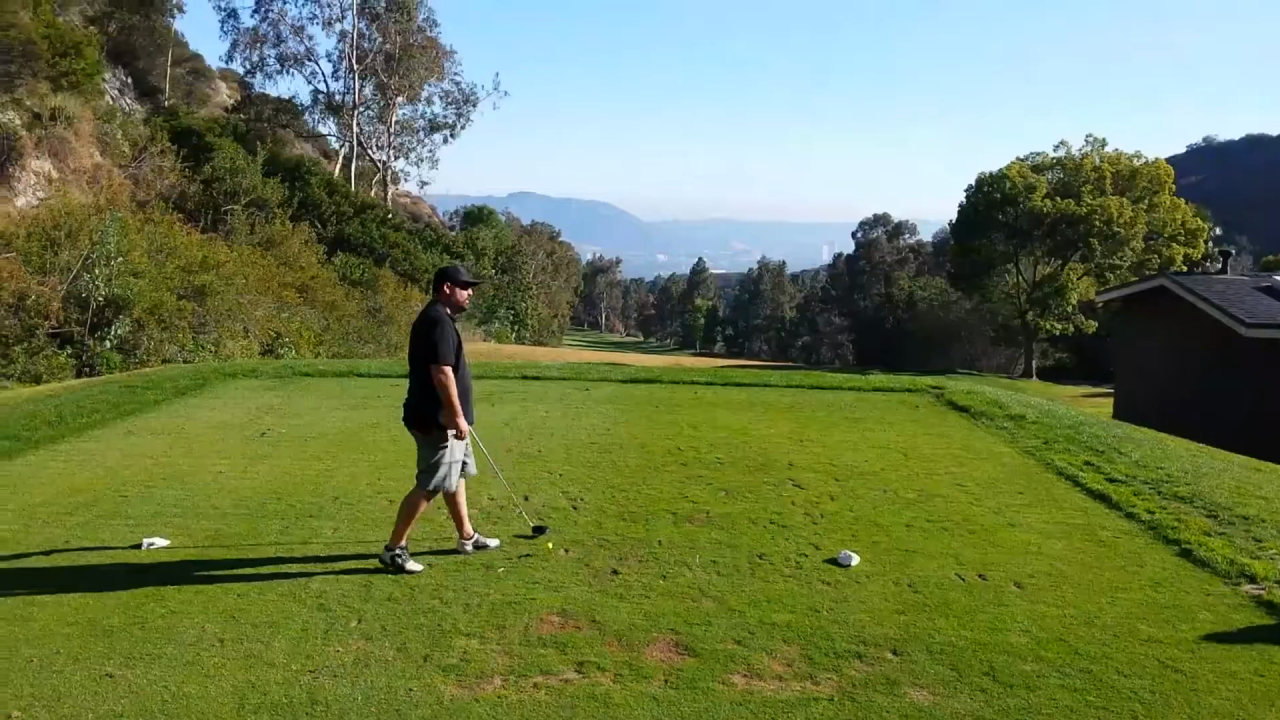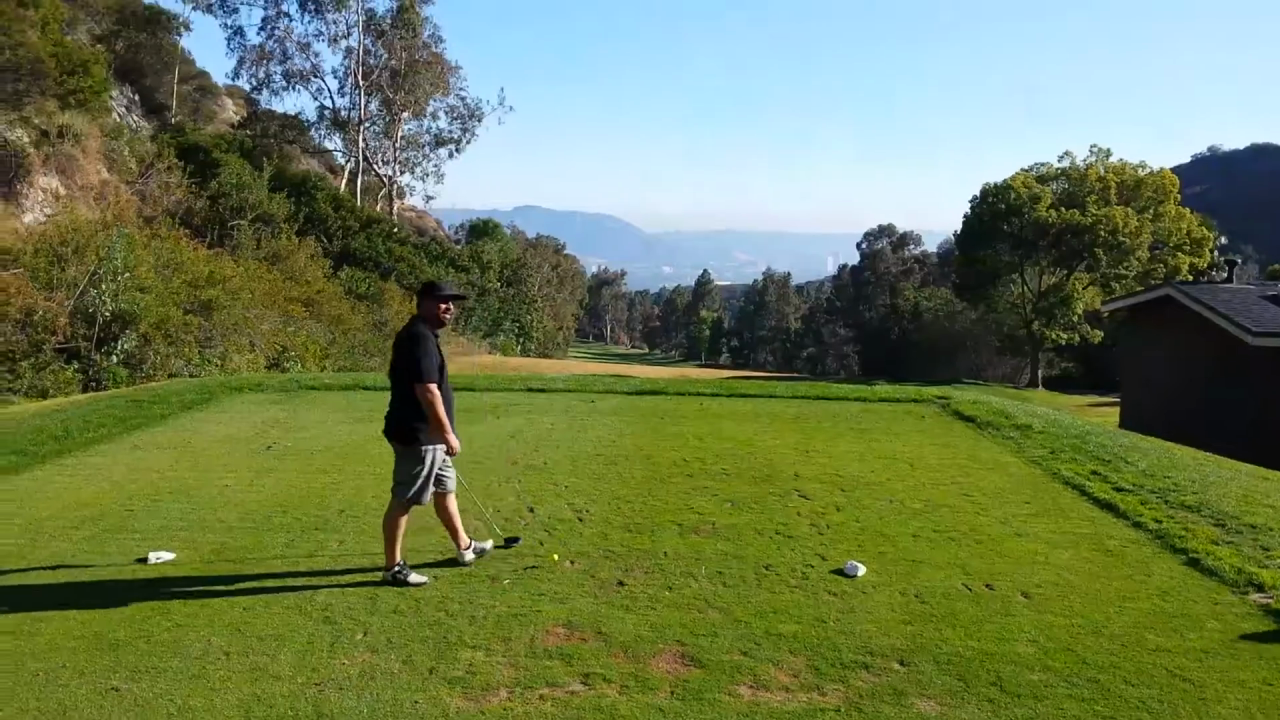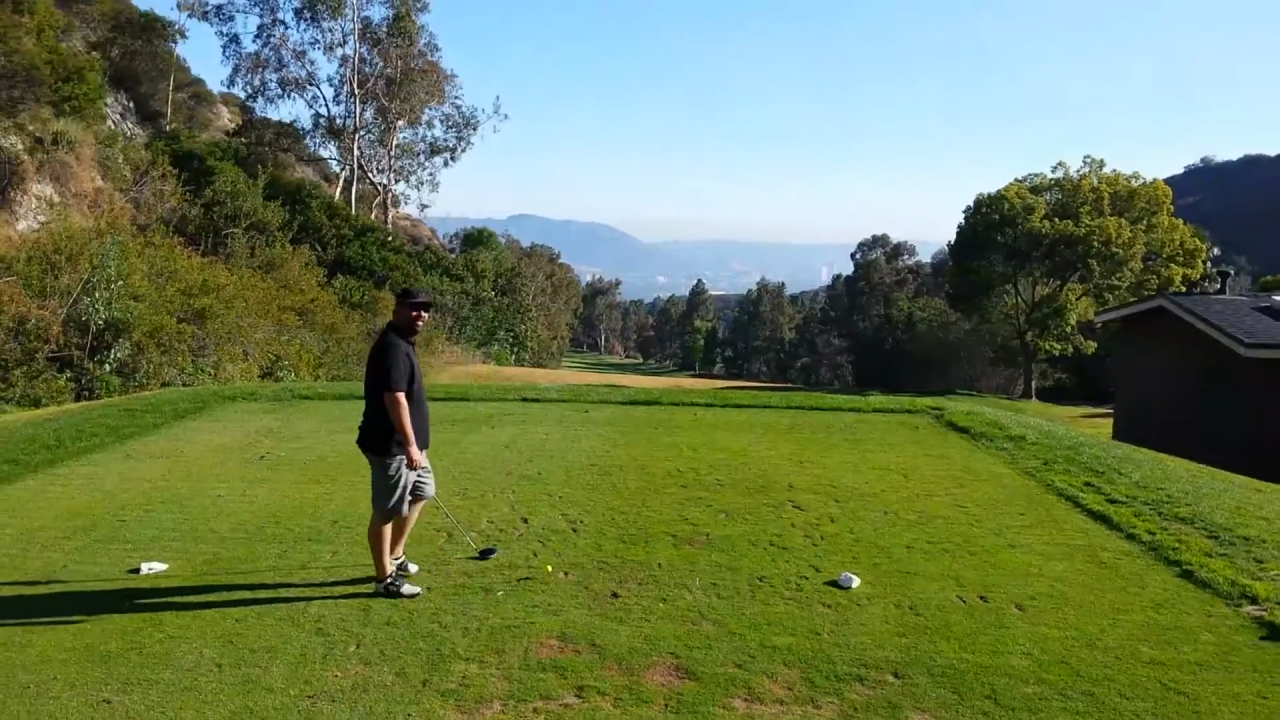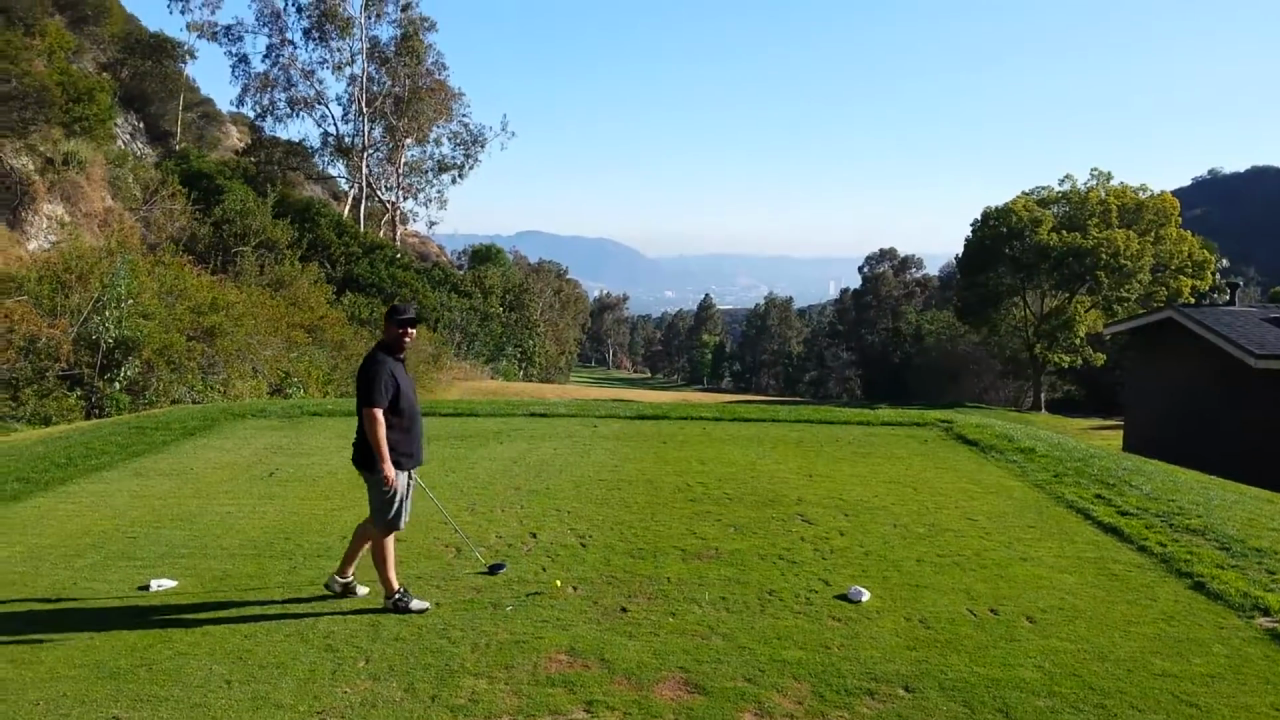
dt=0.2s
person 1, frame 1
left shoulder: (435, 318)
right shoulder: (438, 322)
right elbow: (442, 373)
left wrist: (457, 415)
right wrist: (457, 416)
left hip: (441, 418)
right hip: (436, 421)
left knee: (456, 476)
right knee: (430, 486)
left ankle: (467, 536)
right ankle: (393, 548)
person 1, frame 2
left shoulder: (419, 333)
right shoulder: (420, 338)
right elbow: (427, 391)
right wrist: (447, 432)
left hip: (426, 433)
right hip: (416, 435)
left knee: (444, 488)
right knee: (404, 499)
left ankle: (464, 546)
right ankle: (393, 567)
person 1, frame 3
left shoulder: (402, 342)
right shoulder: (392, 347)
right elbow: (395, 399)
right wrist: (410, 445)
left hip: (404, 442)
right hip: (391, 445)
left knee: (420, 493)
right knee: (388, 511)
left ankle: (394, 556)
right ankle: (385, 578)
person 1, frame 4
left shoulder: (395, 360)
right shoulder: (379, 364)
right elbow: (373, 414)
right wrist: (385, 462)
left hip: (401, 459)
right hip: (386, 461)
left knee: (380, 522)
right knee: (386, 526)
left ankle: (342, 576)
right ankle: (393, 594)
